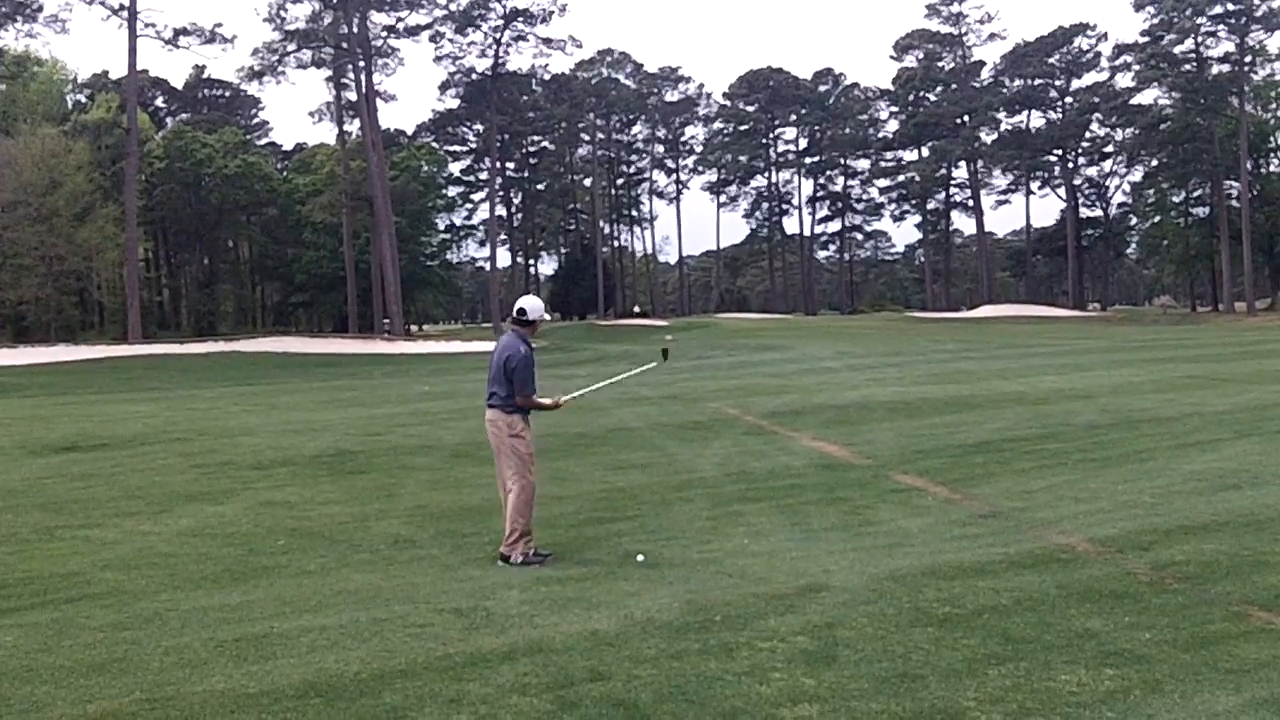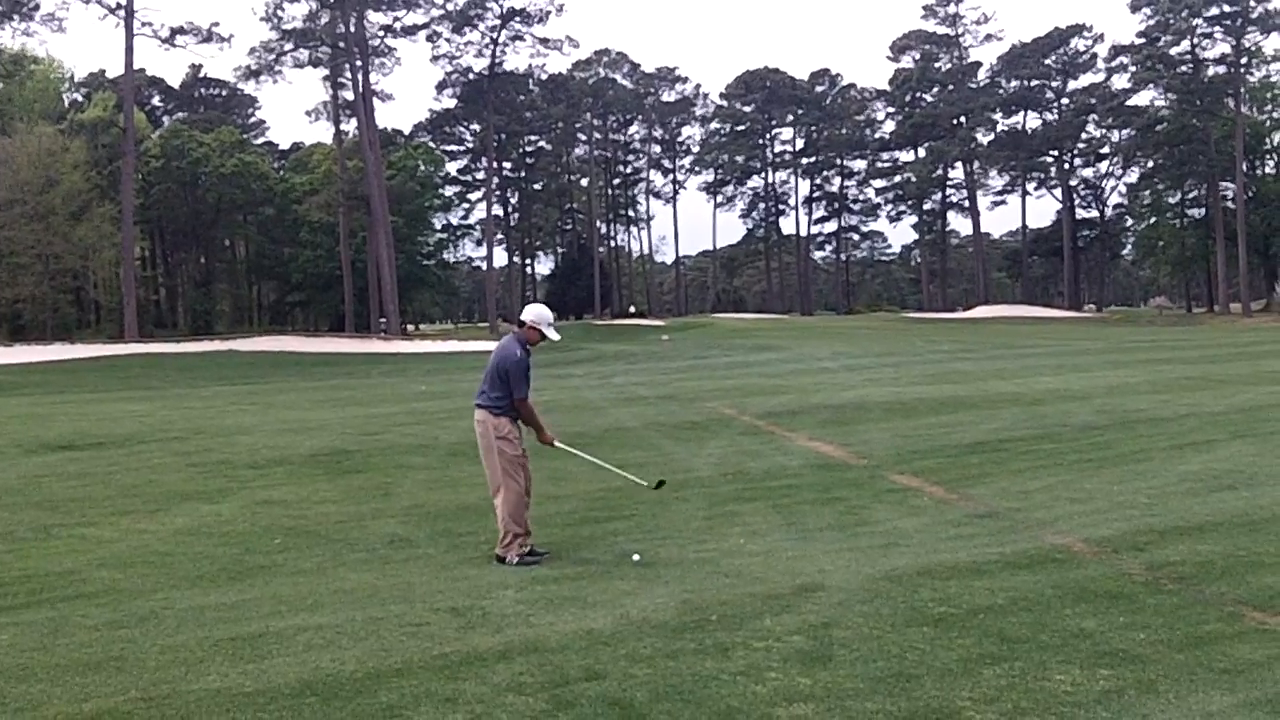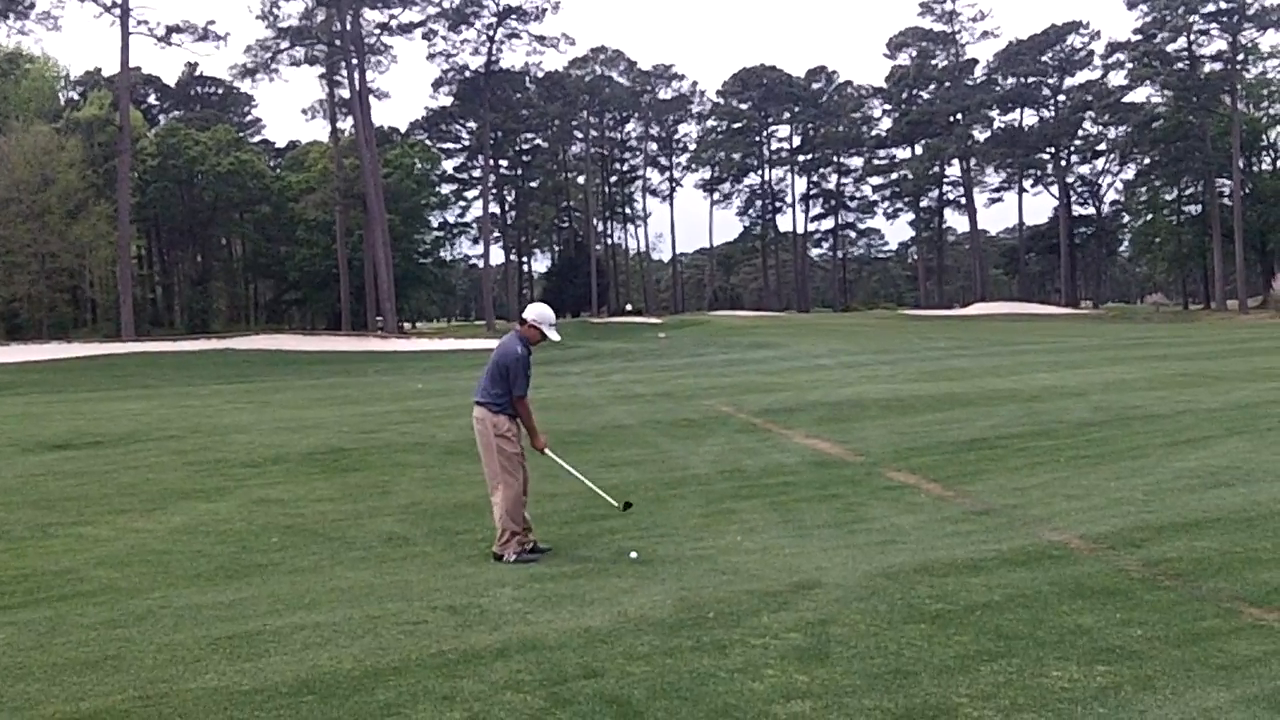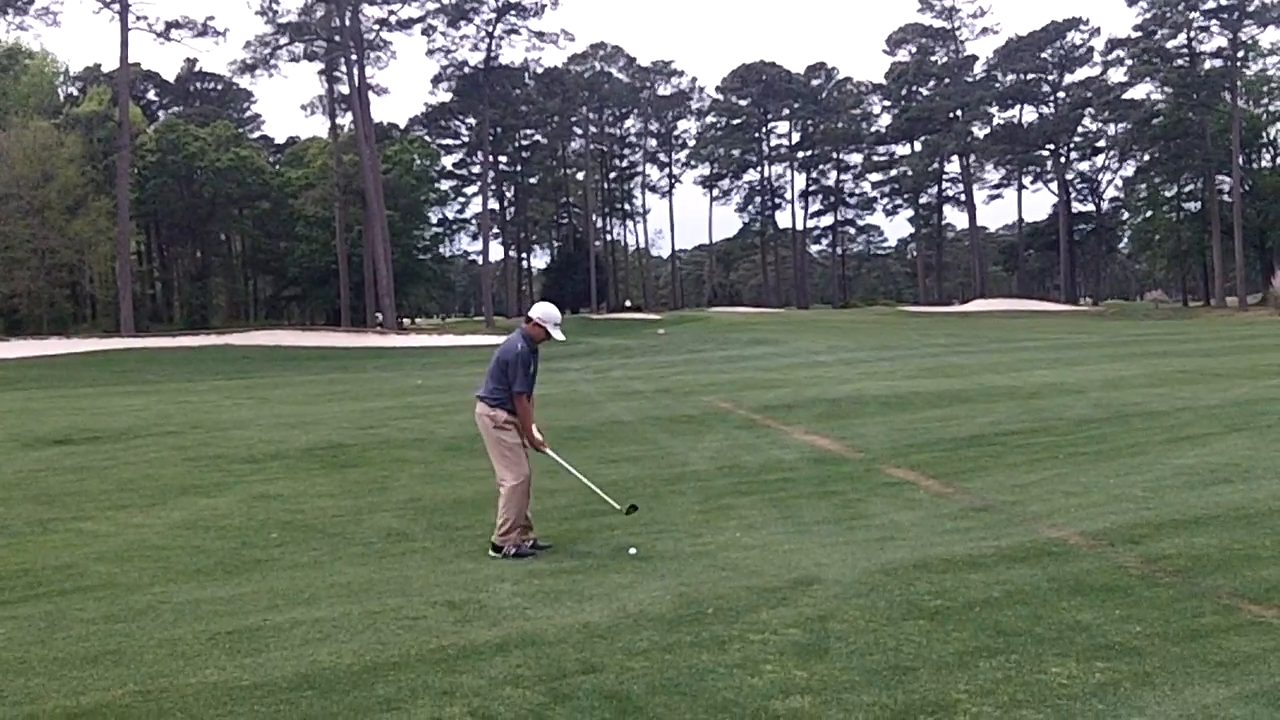
dt=0.3s
person 1, frame 1
left shoulder: (506, 342)
right shoulder: (521, 352)
right elbow: (523, 399)
left wrist: (540, 402)
right wrist: (548, 404)
left hip: (501, 416)
right hip: (510, 421)
left knee: (514, 483)
right knee: (521, 484)
left ankle: (522, 544)
right ankle: (513, 551)
person 1, frame 2
left shoulder: (511, 344)
right shoulder: (516, 355)
right elbow: (521, 403)
left wrist: (535, 426)
right wrist: (541, 431)
left hip: (498, 419)
right hip: (497, 422)
left knee: (521, 482)
right knee: (510, 487)
left ankle: (521, 543)
right ankle: (508, 551)
person 1, frame 3
left shoulder: (514, 345)
right shoulder: (517, 353)
left elbow: (519, 397)
right elbow: (519, 401)
left wrist: (531, 431)
right wrist: (535, 435)
left hip: (500, 419)
right hip: (495, 420)
left knee: (518, 481)
right knee: (507, 485)
left ankle: (523, 540)
right ankle: (505, 549)
person 1, frame 4
left shoulder: (528, 346)
right shoulder: (518, 350)
left elbow: (527, 394)
right elbow: (519, 398)
left wrist: (533, 427)
right wrist: (530, 435)
left hip: (506, 415)
right hip: (495, 415)
left knee: (521, 475)
right knee: (516, 476)
left ankle: (522, 536)
right ankle: (504, 541)
